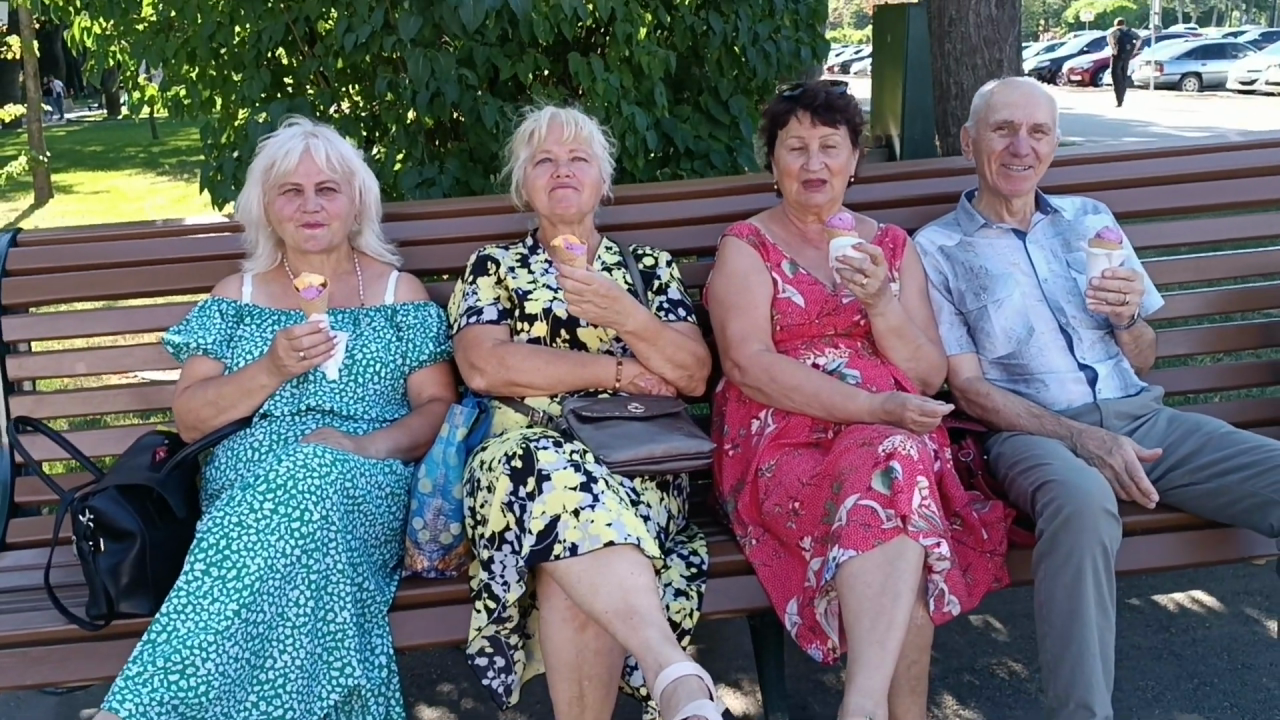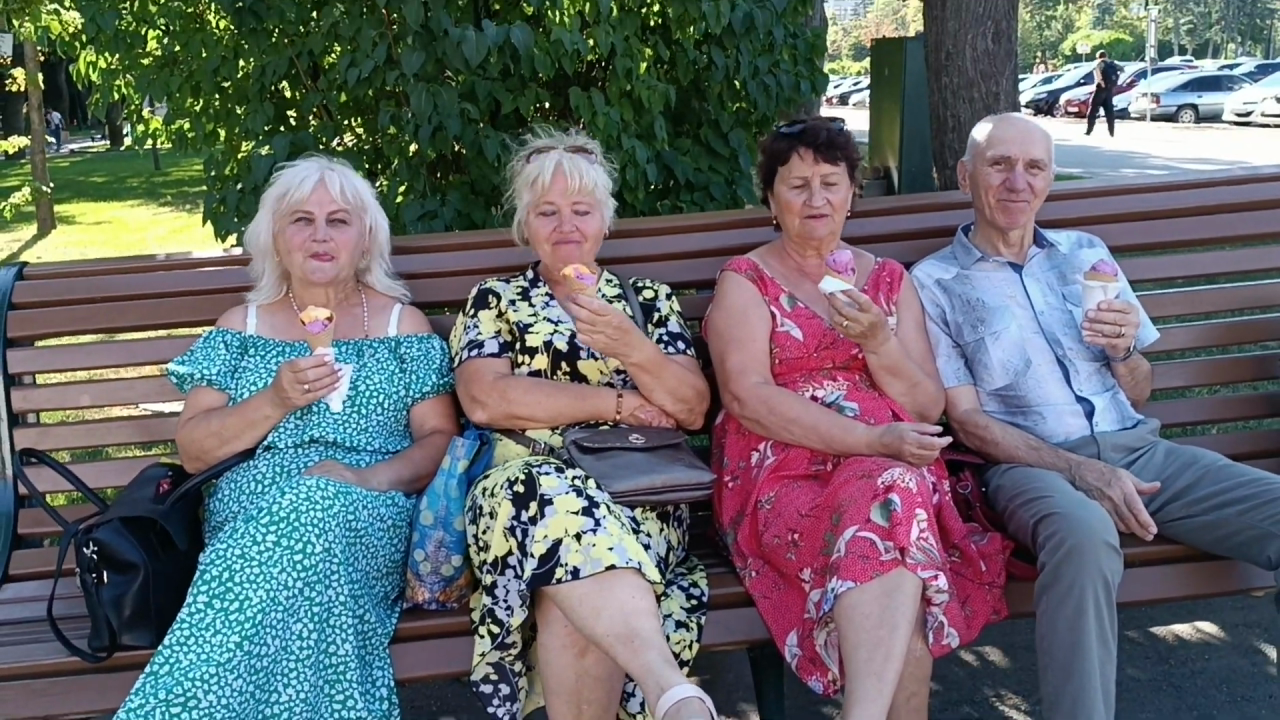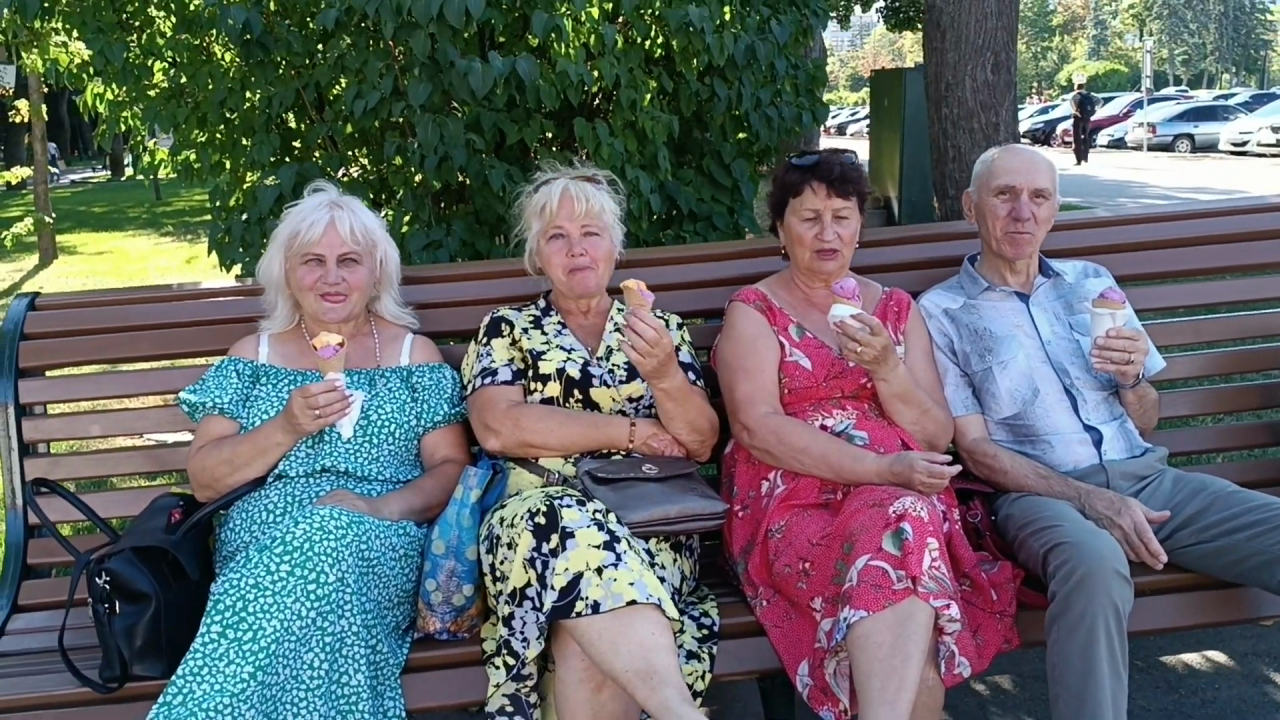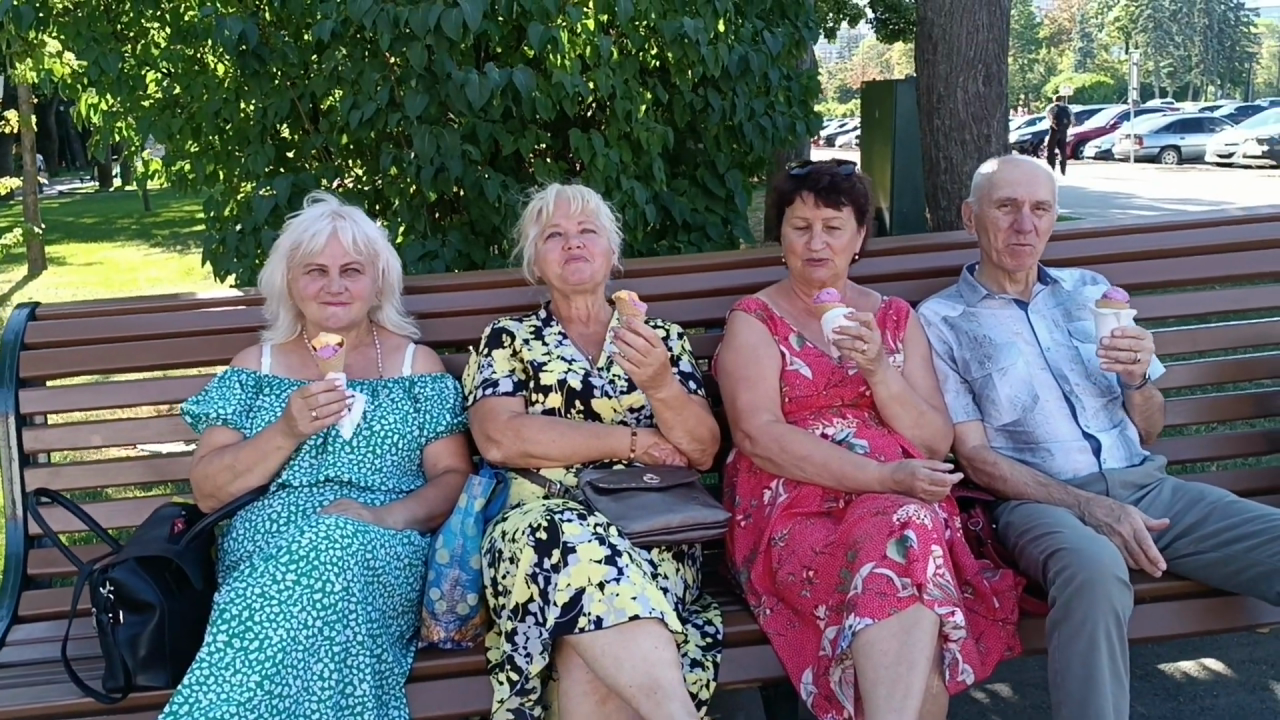
dt=0.5s
person 1, frame 1
left shoulder: (1091, 218)
right shoulder: (937, 250)
right elbow: (969, 388)
left wrist: (1127, 319)
right wrist: (1083, 438)
left hip: (1140, 416)
right hip: (1034, 431)
right knee: (1083, 500)
person 1, frame 2
left shoulder: (1087, 252)
right shoulder: (934, 282)
left elbow: (1137, 395)
right elbow: (968, 420)
left wrist: (1124, 351)
right wrist: (1082, 470)
left hip: (1137, 449)
right hip: (1031, 464)
right knee: (1084, 534)
person 1, frame 3
left shoulder: (1091, 281)
right shoulder: (941, 312)
right elbow: (976, 448)
left wrist: (1131, 379)
right wrist: (1088, 498)
left hip: (1146, 476)
right hip: (1041, 492)
right knee: (1095, 562)
person 1, frame 4
left shoulder: (1091, 289)
right shoulder: (941, 320)
left elbow: (1148, 430)
right elbow: (976, 456)
left wrist: (1138, 381)
right wrist: (1088, 506)
left hip: (1146, 485)
right hip: (1040, 500)
right knee: (1095, 569)
person 2, frame 1
left shoulder: (892, 244)
right shoulder: (746, 247)
left elbow: (929, 375)
right elbow: (749, 367)
left wrist: (880, 303)
right wrist: (876, 407)
left hip: (892, 433)
right hip: (782, 441)
left knee: (890, 464)
right knee: (892, 476)
person 2, frame 2
left shoulder: (889, 278)
right shoulder: (744, 280)
left elbow: (927, 408)
right elbow: (748, 399)
left wrist: (877, 340)
right wrist: (872, 441)
left hip: (887, 464)
right hip: (783, 473)
left knee: (892, 496)
right knee: (892, 511)
person 2, frame 3
left shoulder: (896, 307)
right shoulder: (754, 311)
left elbow: (936, 436)
right elbow: (758, 428)
left wrist: (886, 368)
right wrist: (882, 467)
left hip: (898, 493)
right hip: (792, 500)
left knee: (903, 526)
right knee: (900, 545)
person 2, frame 4
left shoulder: (895, 316)
right shoulder: (754, 320)
left elbow: (935, 444)
right elbow: (760, 437)
left wrist: (878, 369)
right wrist: (884, 476)
left hip: (899, 499)
right hip: (795, 509)
left knee: (907, 531)
right knee: (904, 549)
person 3, frame 1
left shoulder: (649, 265)
right shoulder: (494, 265)
left elbow: (695, 375)
right elbow: (485, 367)
left wrist: (625, 316)
right wrist: (618, 370)
right hip: (529, 456)
left knee: (577, 563)
right knee: (553, 476)
person 3, frame 2
left shoulder: (649, 299)
right shoulder: (494, 300)
left elbow: (693, 408)
right elbow: (485, 401)
left wrist: (631, 349)
right wrist: (616, 402)
right hip: (529, 487)
left knee: (573, 597)
right knee: (552, 503)
person 3, frame 3
left shoulder: (661, 326)
right shoulder: (507, 328)
left elbow: (701, 442)
right elbow: (498, 429)
left wrist: (663, 375)
right wrist: (631, 431)
right hip: (543, 516)
right knee: (573, 536)
person 3, frame 4
left shoulder: (661, 336)
right shoulder: (508, 338)
left elbow: (702, 450)
right elbow: (500, 438)
left wrist: (659, 384)
right wrist: (634, 440)
right hip: (545, 524)
left knee: (595, 641)
right knee: (570, 547)
person 4, frame 1
left shoulder: (400, 291)
right shoulder: (235, 295)
left elbow: (440, 406)
right elbow: (189, 418)
left wrist: (370, 447)
right wrist: (271, 369)
left hip: (364, 487)
right hip: (251, 483)
left knee: (314, 479)
right knee: (291, 501)
person 4, frame 2
left shoulder: (402, 323)
right shoulder: (240, 326)
left elbow: (440, 439)
right elbow: (193, 451)
left wrist: (371, 479)
right wrist: (276, 402)
left hip: (367, 517)
right hip: (251, 512)
left knee: (317, 509)
person 4, frame 3
left shoulder: (415, 353)
right shoulder: (252, 355)
left elbow: (452, 468)
right elbow: (204, 481)
left wrist: (383, 507)
right wrist: (286, 428)
left hip: (378, 544)
right hip: (265, 540)
left knee: (332, 536)
right knee: (311, 552)
person 4, frame 4
left shoulder: (416, 363)
right shoulder: (254, 366)
left elbow: (454, 478)
right elbow: (208, 492)
left wrist: (386, 517)
right wrist: (287, 431)
left hip: (382, 554)
right hip: (265, 551)
left knee: (338, 547)
right knee: (325, 560)
